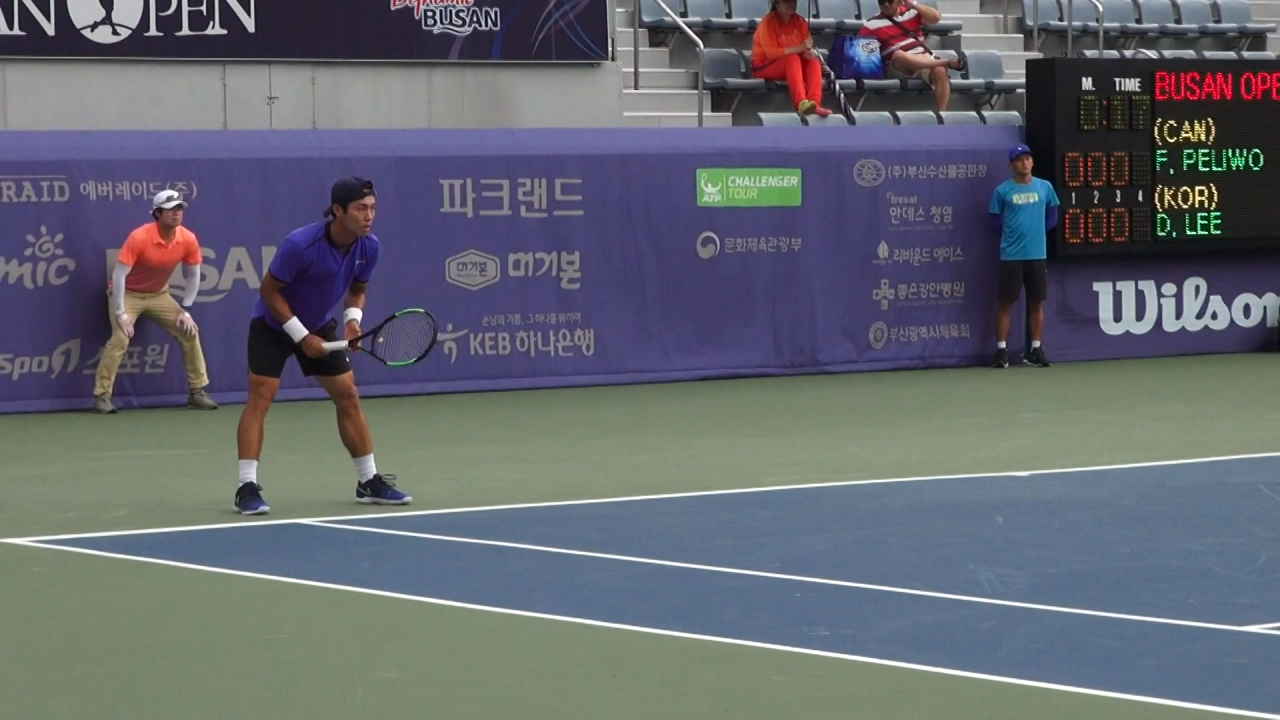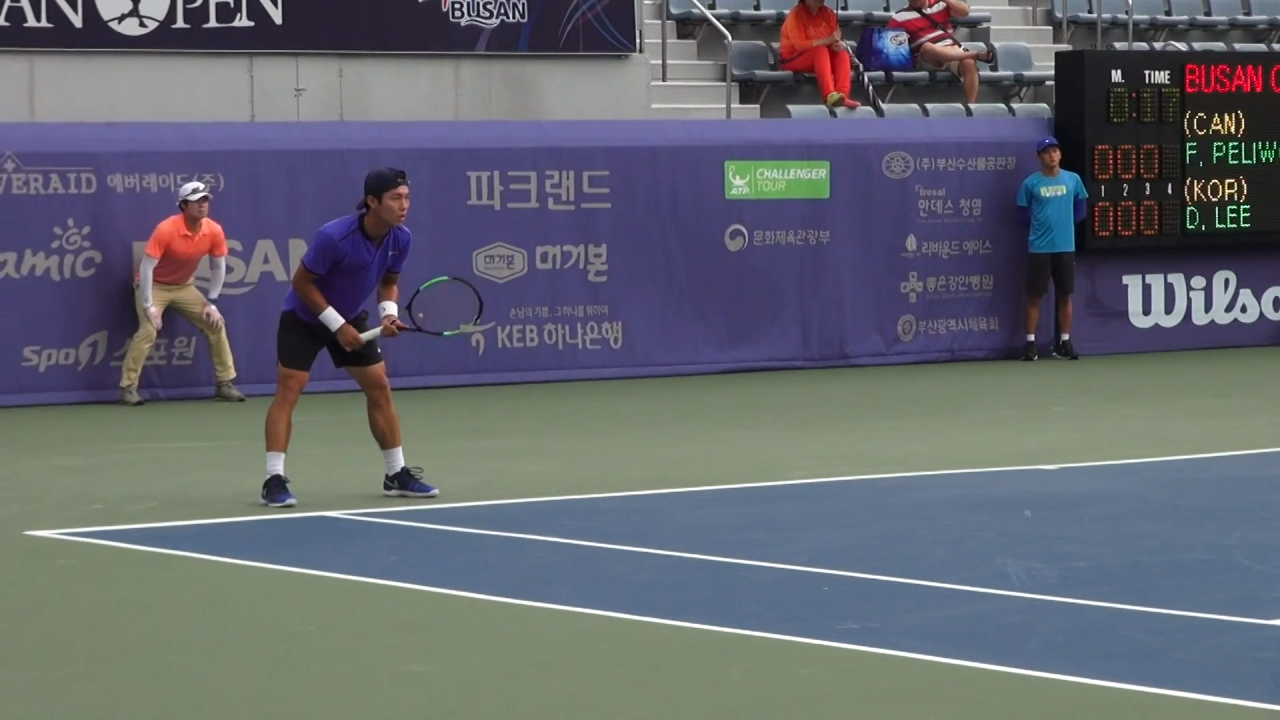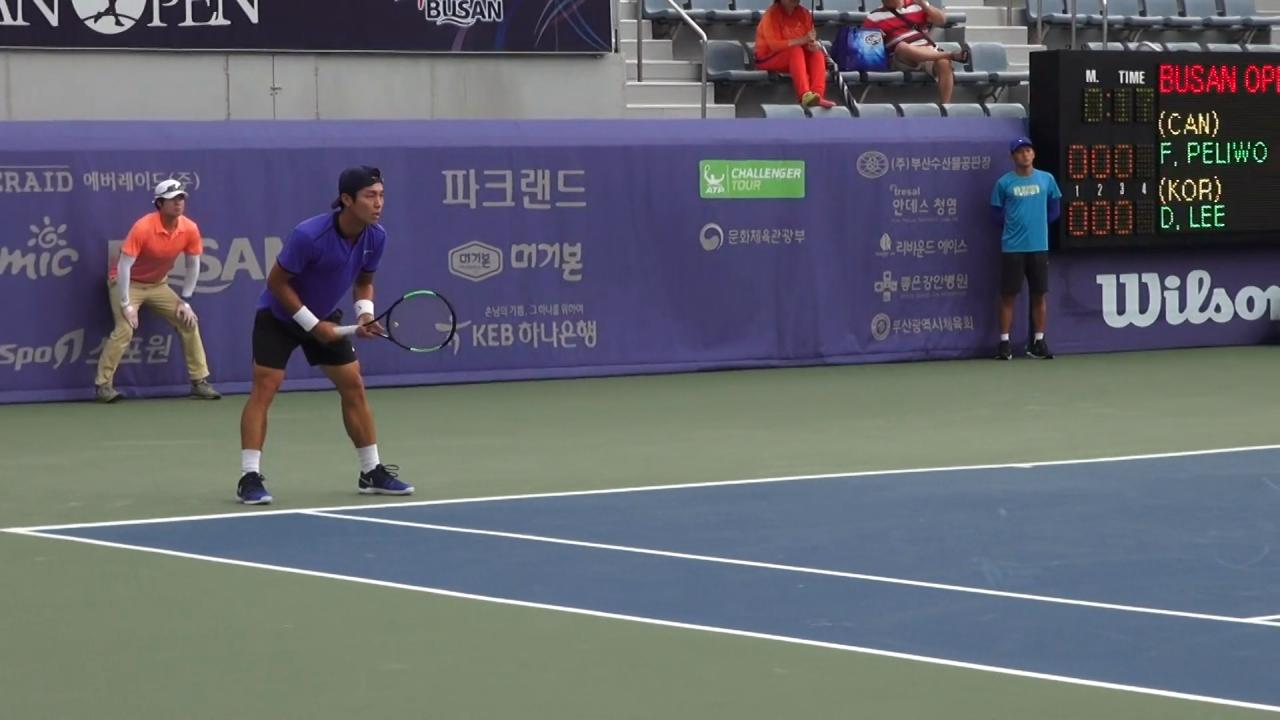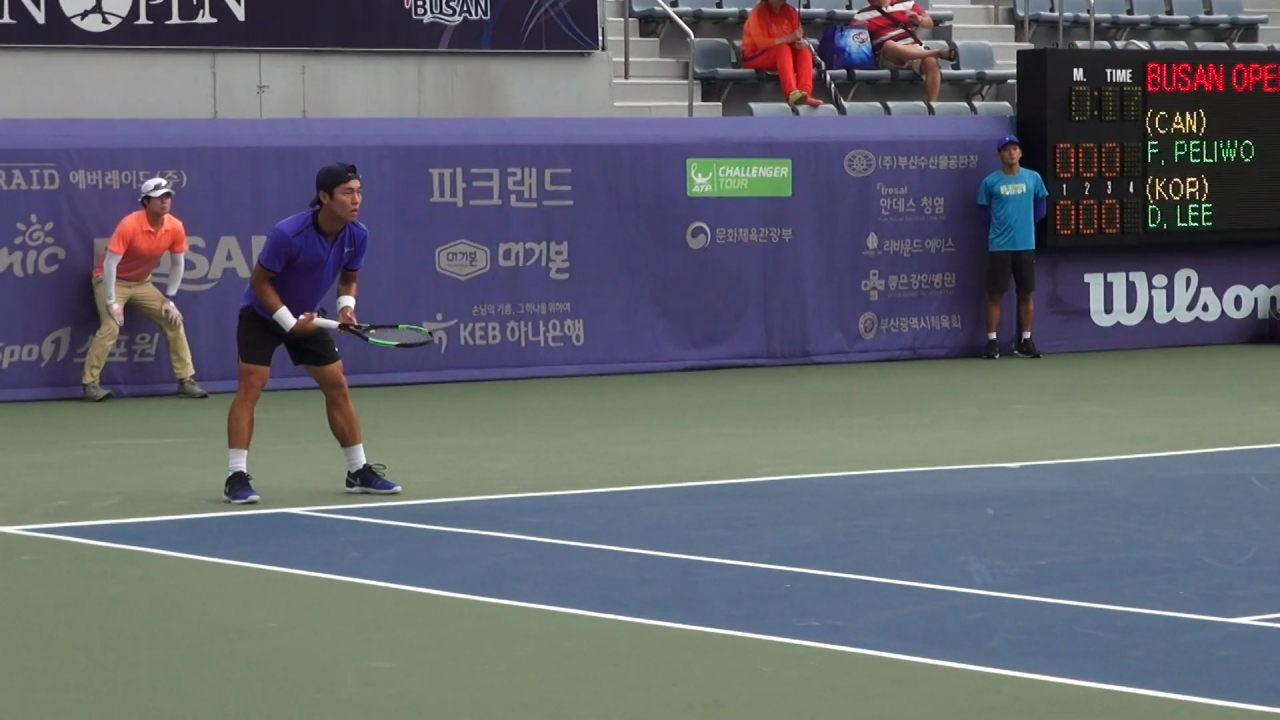
dt=0.2s
person 1, frame 1
left shoulder: (369, 247)
right shoulder: (300, 244)
right elbow: (269, 290)
left wrist: (353, 318)
right wrist: (301, 335)
left hip: (320, 326)
right hip: (273, 325)
left knee: (349, 397)
right knee: (260, 397)
left ankle: (370, 481)
right ankle: (247, 487)
person 1, frame 2
left shoulder: (401, 239)
right shoulder: (334, 236)
right elbow: (301, 282)
left wrist: (389, 312)
right wrist: (337, 325)
left hip: (349, 318)
right hip: (303, 317)
left knee: (380, 387)
right knee: (289, 390)
left ankle: (397, 474)
right ankle: (274, 480)
person 1, frame 3
left shoulder: (376, 237)
right shoulder: (309, 235)
left elbow: (364, 281)
right elbow: (277, 281)
left wrist: (365, 311)
right wrist: (312, 324)
left hip: (325, 317)
right hip: (278, 315)
left knee: (354, 386)
right knee: (265, 388)
left ankle: (373, 472)
right ankle: (250, 477)
person 1, frame 4
left shoulder: (357, 235)
right shoulder: (288, 234)
left elbow: (348, 279)
right elbow: (258, 281)
left wrist: (347, 307)
right wrist: (291, 323)
left hip: (308, 317)
right hip: (262, 313)
left knee: (337, 386)
right knee: (251, 386)
left ankle: (359, 471)
right ankle: (237, 476)
person 2, frame 1
left shoulder: (188, 240)
right shoulder: (139, 237)
left elbow: (193, 276)
right elbow: (119, 274)
left wrist: (185, 310)
right wrist: (121, 313)
left hip: (159, 294)
right hip: (128, 293)
left knee: (189, 332)
right knee: (120, 337)
left ankle: (197, 391)
right ankle: (101, 396)
person 2, frame 2
left shoulder: (215, 231)
right shoulder: (166, 229)
left elbow: (219, 268)
right elbow: (146, 267)
left wrist: (211, 303)
right wrist: (148, 305)
left hip: (184, 286)
right hip: (154, 285)
left knee: (215, 324)
right knee: (148, 330)
left ankle: (225, 383)
right ankle: (128, 387)
person 2, frame 3
left shoulder: (190, 229)
right shoulder: (143, 227)
left elbow: (193, 266)
right elbow: (123, 266)
left wrist: (185, 301)
right wrist: (126, 305)
left hip: (158, 284)
right hip: (128, 283)
left knee: (189, 322)
right knee: (125, 328)
left ankle: (199, 381)
right ankle: (103, 385)
person 2, frame 4
left shoulder: (176, 227)
right shoulder: (129, 225)
left elbow: (178, 264)
right elbow: (110, 264)
left wrist: (169, 299)
right wrist: (112, 302)
left hip: (142, 282)
right hip: (111, 280)
left knee: (174, 321)
right knee: (111, 326)
left ankle: (186, 380)
right ankle: (90, 384)
person 3, frame 1
left shoulder: (1045, 187)
right shoulder: (1002, 190)
left elbow: (1052, 217)
right elbow: (995, 221)
left wrist: (1035, 232)
right wrist: (1012, 234)
left hip: (1037, 254)
right hip: (1011, 255)
left knee: (1036, 303)
right knee: (1006, 303)
left ankle: (1036, 349)
right ankle: (1001, 350)
person 3, frame 2
left shoulder: (1073, 180)
right shoulder: (1030, 183)
left elbow: (1081, 210)
right elbow: (1023, 214)
left wrist: (1063, 224)
right wrist: (1040, 227)
left hip: (1065, 246)
right hip: (1039, 248)
left knee: (1065, 296)
right knee: (1034, 297)
left ankle: (1064, 342)
right ankle: (1030, 342)
person 3, frame 3
left shoulder: (1047, 179)
right shoulder: (1004, 183)
left elbow: (1054, 210)
right elbow: (997, 214)
left wrist: (1037, 224)
right wrist: (1013, 226)
left hip: (1039, 246)
right hip: (1012, 247)
left knee: (1039, 295)
right knee: (1008, 296)
left ankle: (1039, 341)
right ankle: (1004, 342)
person 3, frame 4
left shoulder: (1034, 178)
right shoulder: (990, 181)
left elbow: (1041, 208)
right elbow: (983, 212)
left wrist: (1024, 223)
right wrist: (1001, 225)
left hip: (1026, 245)
right hip: (999, 246)
left knee: (1026, 294)
right knee: (995, 295)
left ankle: (1026, 340)
right ankle: (992, 341)
